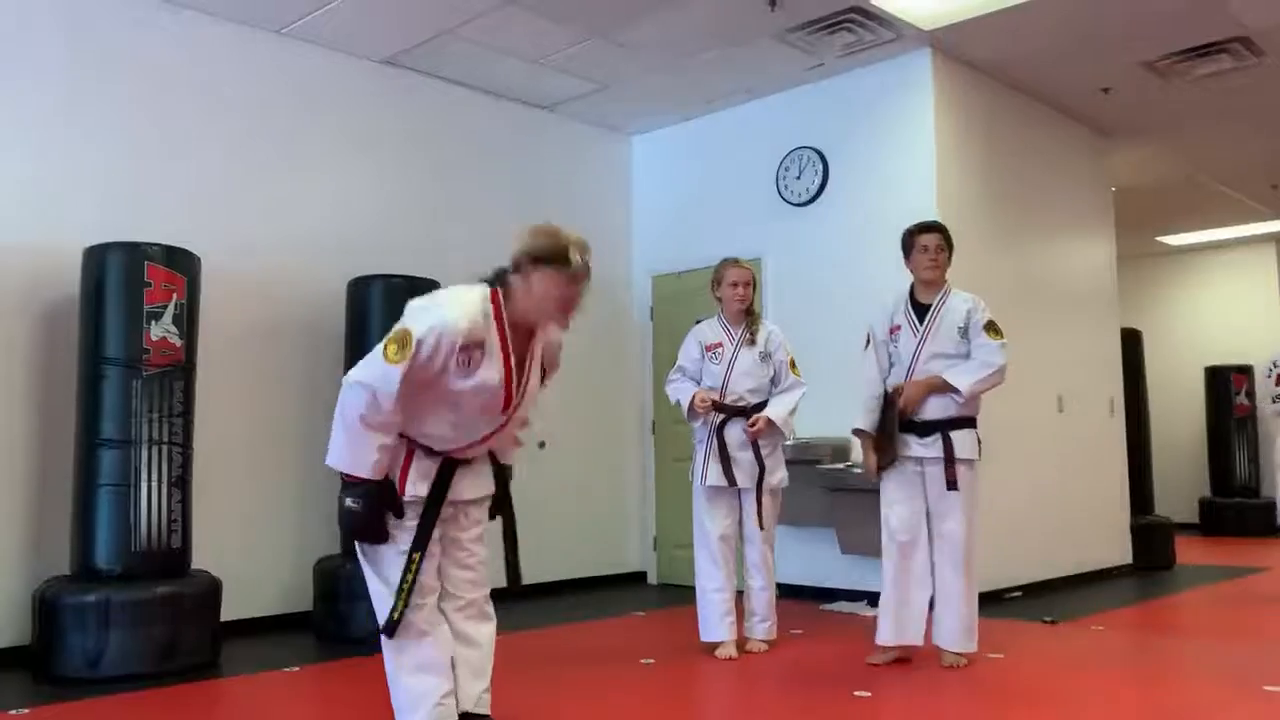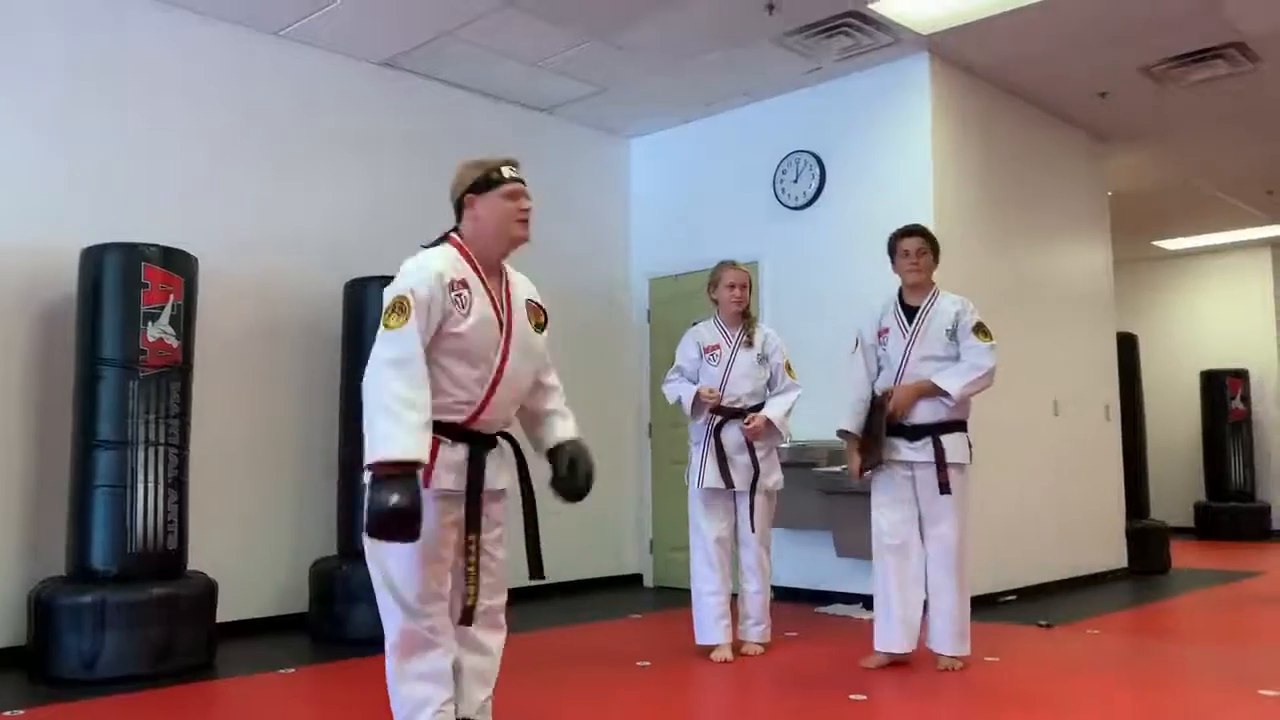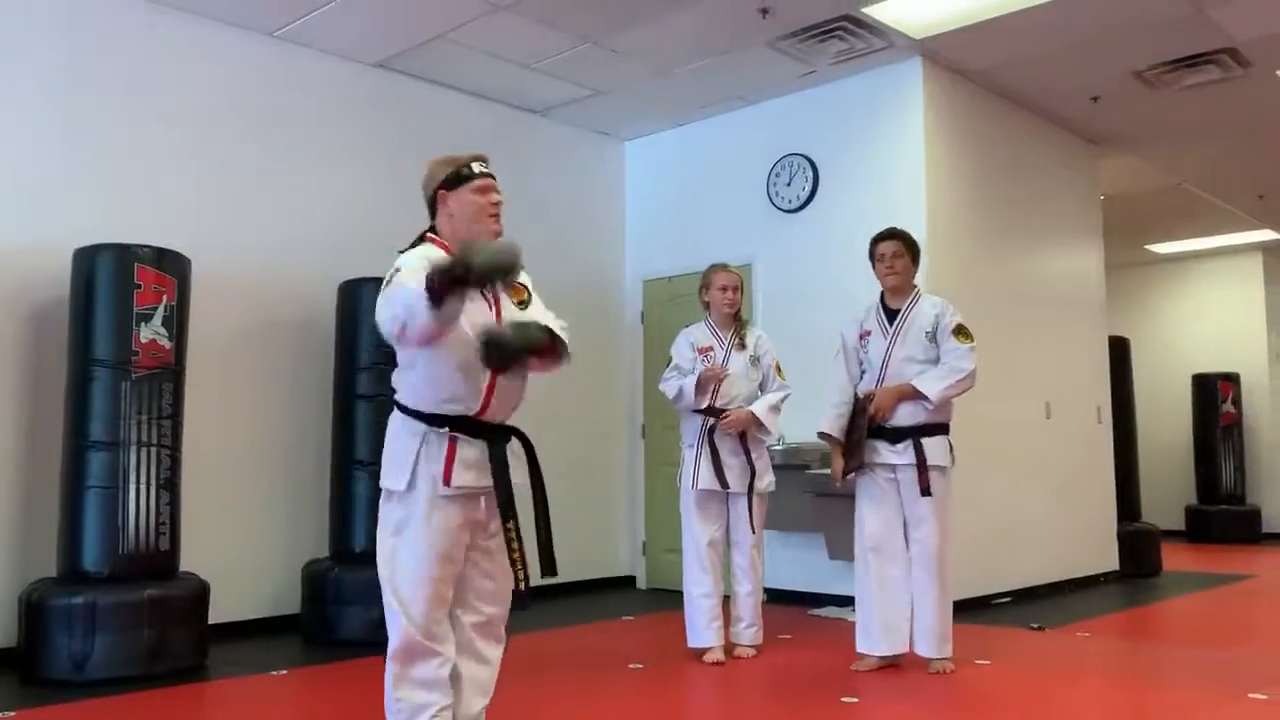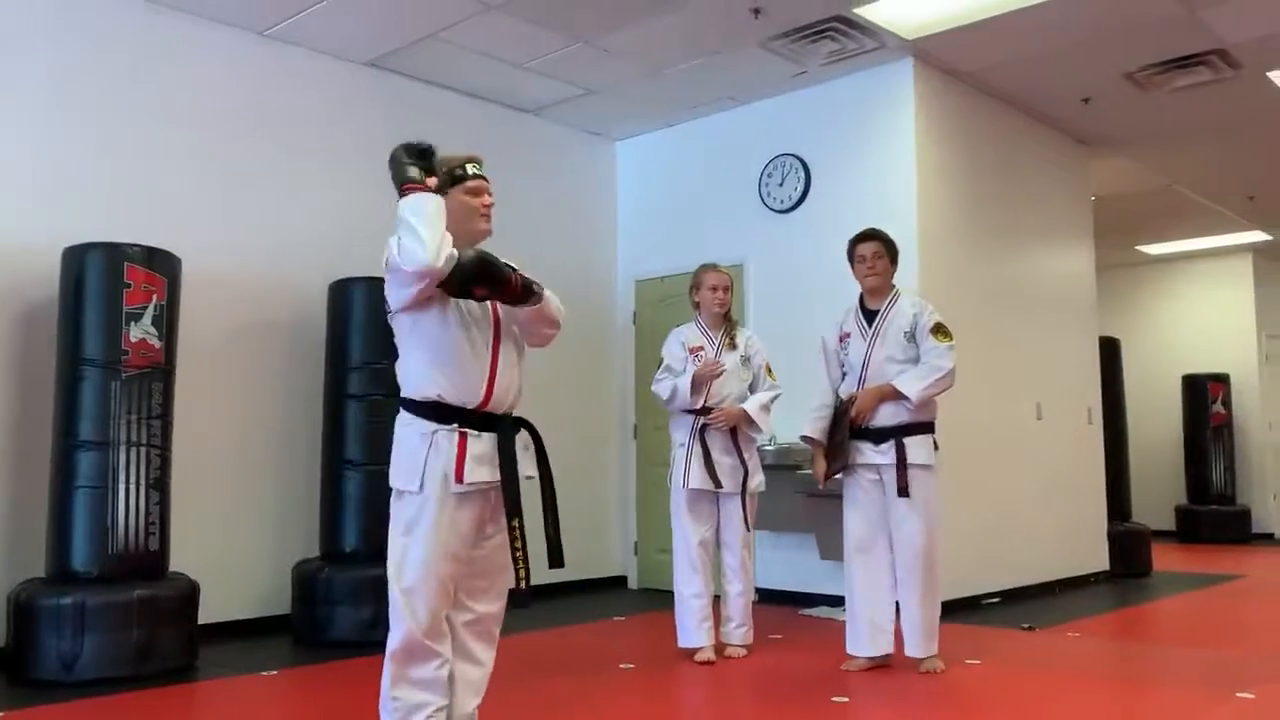
dt=0.2s
person 1, frame 1
left shoulder: (547, 340)
right shoulder: (451, 318)
right elbow: (368, 391)
left wrist: (501, 469)
right wrist: (361, 484)
left hip: (465, 477)
right hip: (404, 475)
left knee: (468, 600)
right knee: (412, 603)
person 1, frame 2
left shoulder: (522, 289)
right shoulder: (429, 273)
left elbow: (539, 381)
right elbow: (393, 369)
left wrist: (567, 443)
right wrist: (394, 471)
left hip: (487, 465)
right hip: (422, 465)
left knee: (485, 605)
right knee: (420, 609)
person 1, frame 3
left shoulder: (507, 275)
right shoulder: (419, 266)
left elbow: (549, 331)
right elbow: (402, 318)
left wrist: (535, 338)
right wrist: (454, 280)
left hip: (495, 460)
right hip: (428, 457)
left knee: (484, 609)
right knee: (421, 613)
person 1, frame 4
left shoulder: (491, 270)
right shoulder: (413, 254)
left elbow: (547, 322)
right elbow: (425, 260)
left wrist: (512, 286)
right wrist: (417, 186)
left hip: (496, 451)
right hip: (437, 453)
left knee: (482, 604)
right knee: (424, 604)
person 2, frame 1
left shoulder: (970, 308)
right shoulder: (889, 317)
left elbow: (992, 366)
right elbow: (873, 382)
left wrist: (930, 384)
right wrist: (868, 441)
left hip: (951, 439)
right hip: (902, 441)
left knee: (953, 538)
right knee: (901, 534)
left ankle: (954, 640)
right ankle: (899, 636)
person 2, frame 2
left shoulder: (958, 310)
right shoulder: (879, 321)
left elbow: (981, 368)
right elbow: (861, 385)
left wrist: (919, 388)
right wrist: (853, 442)
left hip: (942, 443)
right hip: (891, 445)
left knee: (945, 541)
right knee: (892, 541)
left ankle: (949, 644)
right ankle: (893, 642)
person 2, frame 3
left shoulder: (940, 312)
right shoulder: (861, 325)
left elbow: (962, 370)
right elbow: (845, 387)
left wrist: (900, 391)
right wrist: (836, 446)
left hip: (924, 445)
right hip: (874, 448)
left knee: (928, 544)
right knee: (876, 543)
left ankle: (934, 646)
right ankle: (882, 645)
person 2, frame 4
left shoulder: (918, 312)
right shoulder: (842, 327)
left elbow: (941, 369)
right elbow: (829, 390)
left wrist: (881, 391)
right wrist: (820, 447)
left hip: (909, 445)
right hip: (859, 449)
left knee: (914, 542)
right knee: (863, 545)
left ankle: (923, 646)
right ankle: (872, 645)
person 3, frame 1
left shoulder: (770, 335)
right shoulder: (701, 335)
left elbow: (791, 387)
right elbow: (677, 380)
left wrist: (770, 418)
right wrist: (693, 398)
left hip: (760, 446)
right hip: (714, 446)
left knee: (760, 541)
right knee: (715, 541)
left ankle: (759, 628)
right ankle: (722, 633)
person 3, frame 2
left shoulder: (766, 338)
right shoulder: (697, 336)
left elbow: (787, 389)
right elbow: (674, 381)
left wrist: (767, 418)
right wrist: (695, 395)
left hip: (755, 449)
right hip: (711, 448)
left knee: (755, 543)
right knee: (711, 544)
left ankle: (753, 631)
right ankle: (718, 636)
person 3, frame 3
left shoulder: (757, 340)
right shoulder: (690, 338)
left elbow: (779, 390)
right elbow: (670, 385)
left wrist: (752, 415)
right wrist: (698, 382)
left hip: (748, 450)
right hip: (703, 450)
left knee: (747, 545)
right knee: (703, 546)
left ankle: (745, 634)
right ankle: (709, 639)
person 3, frame 4
left shoulder: (747, 341)
right shoulder: (680, 338)
left elbow: (769, 390)
right elbow: (663, 388)
left wrist: (742, 412)
right wrist: (694, 380)
left hip: (737, 450)
right hip: (693, 450)
left knee: (737, 545)
right knee: (693, 546)
left ankle: (736, 633)
right ankle: (700, 638)
